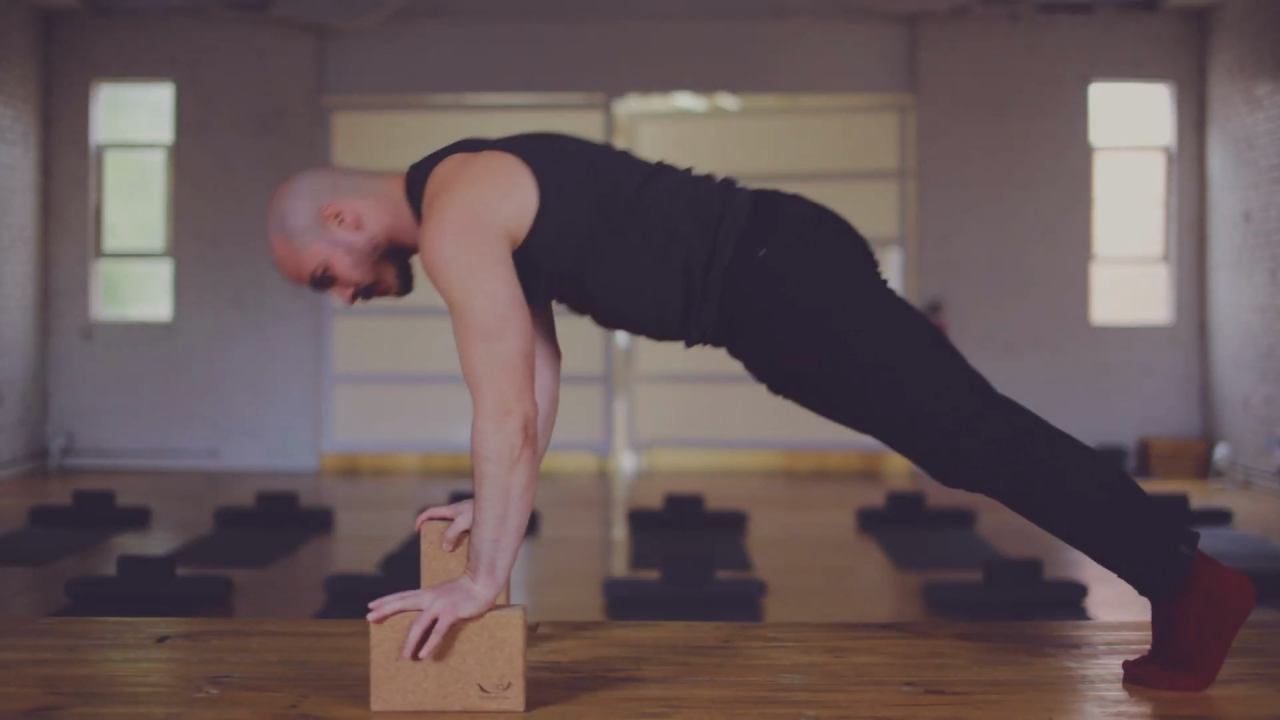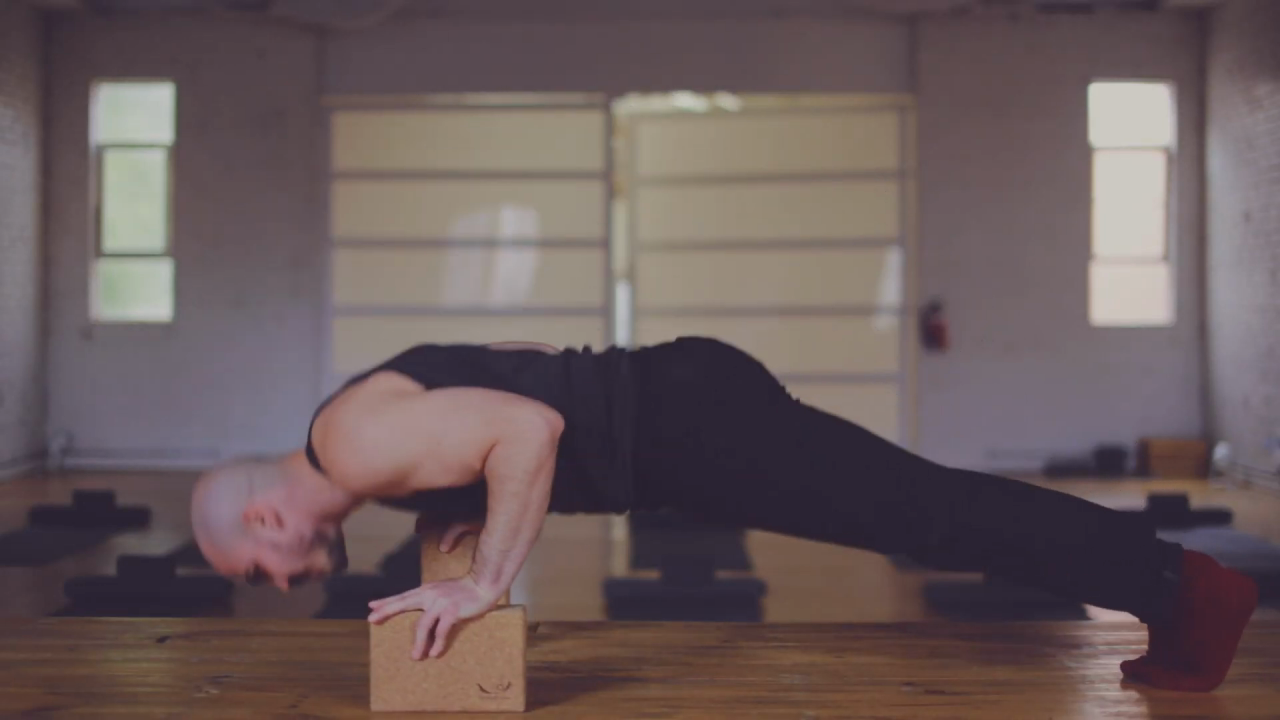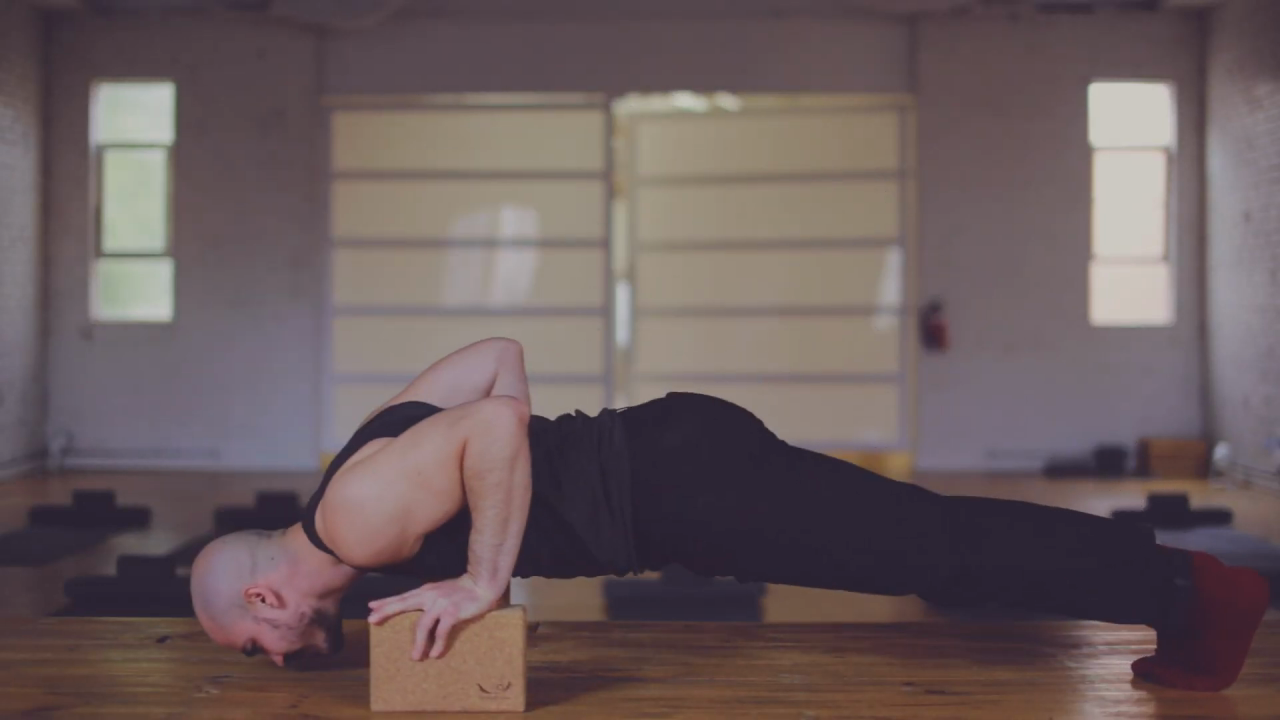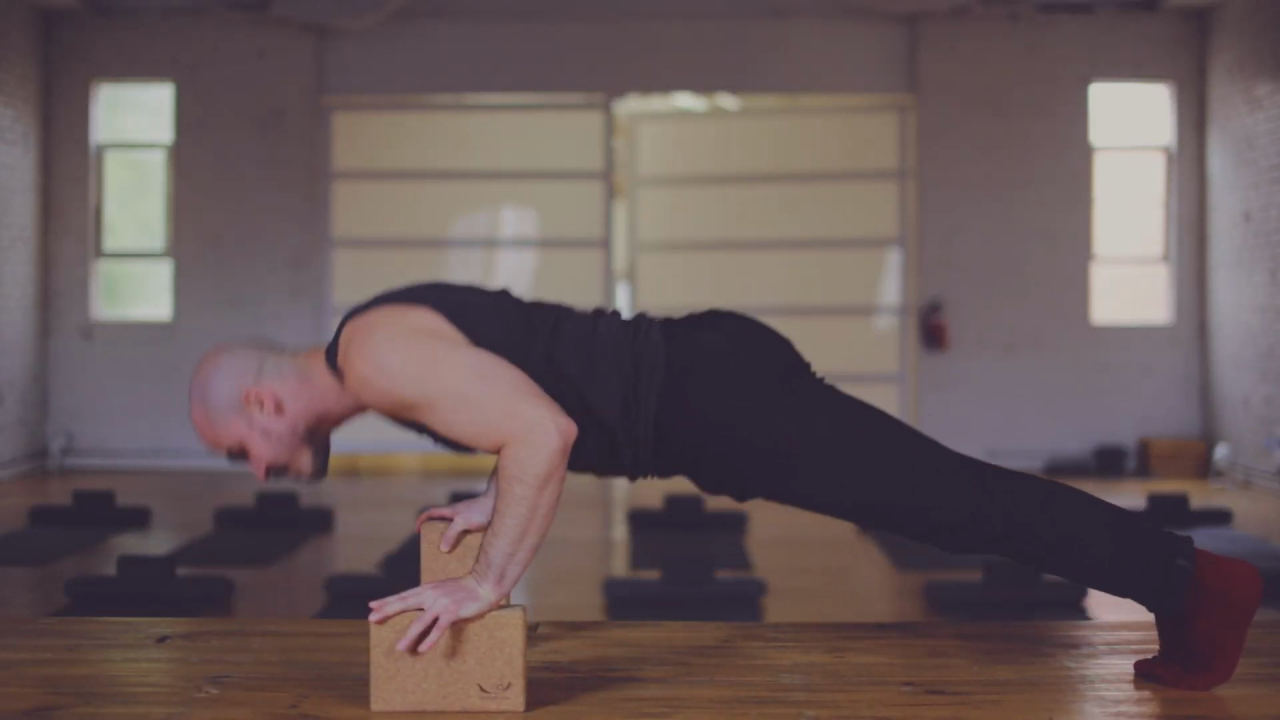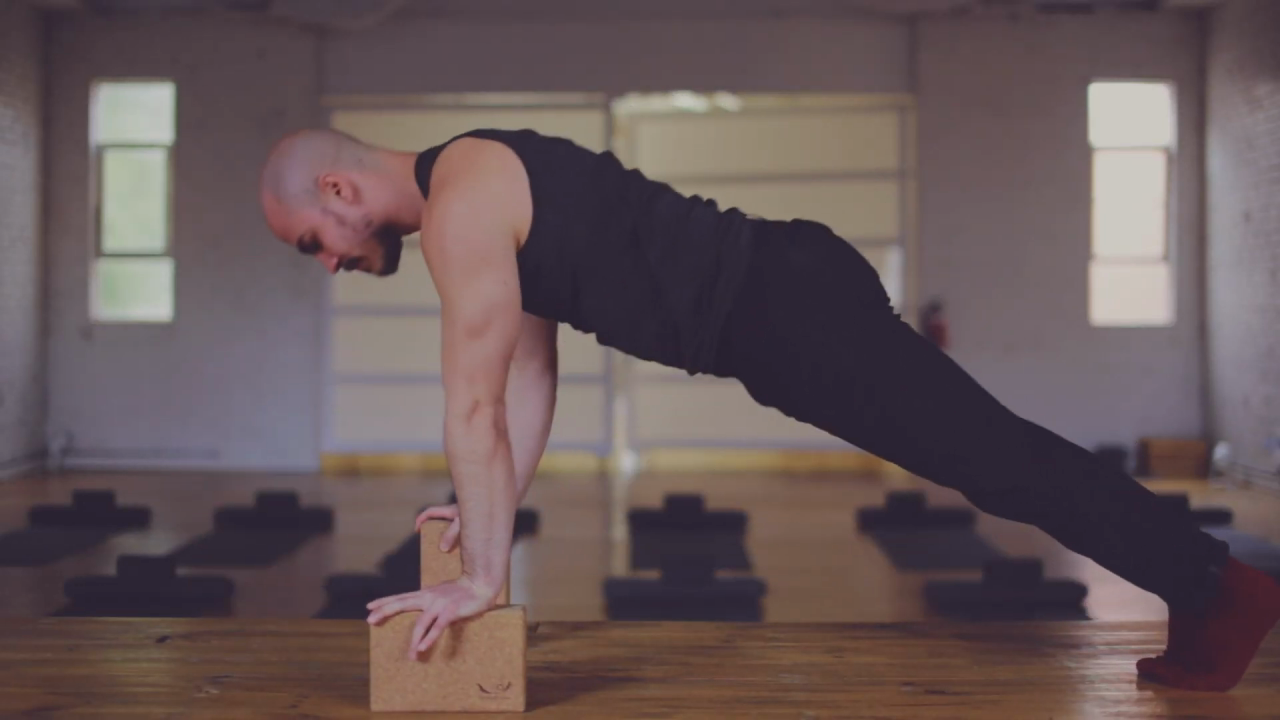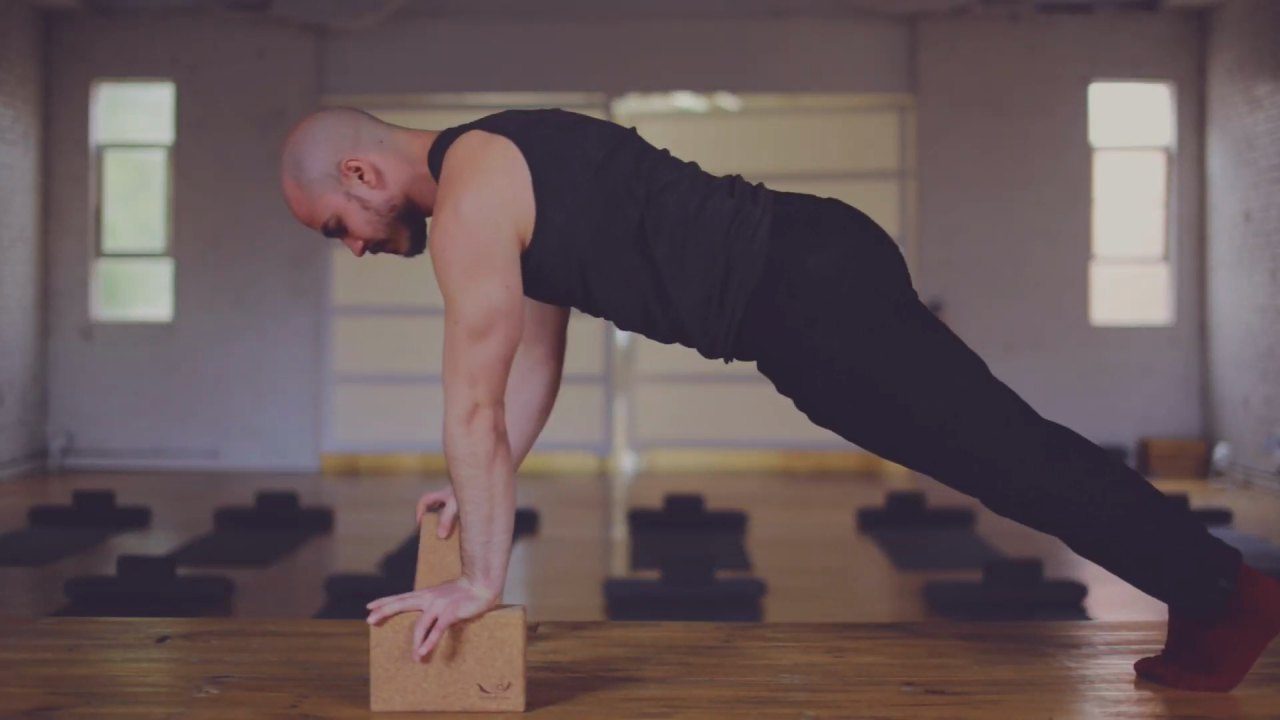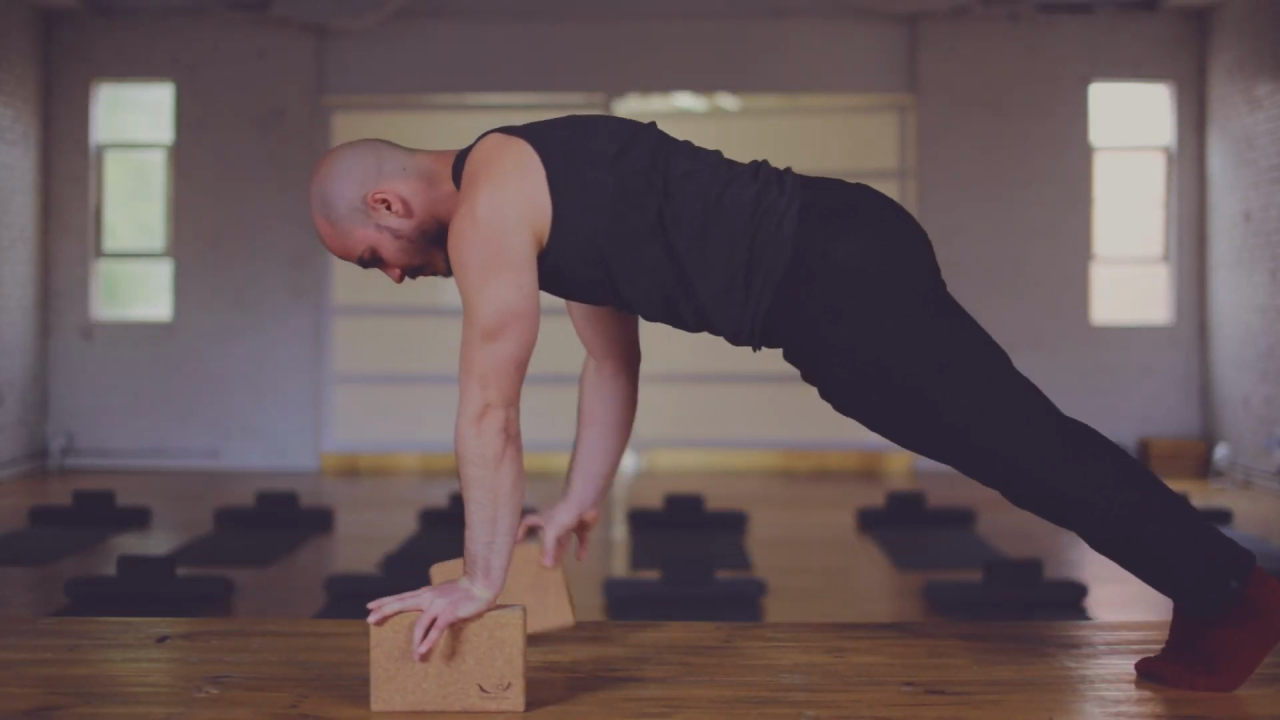
dt=0.4s
person 1, frame 1
left shoulder: (452, 224)
right shoulder: (458, 203)
left elbow: (510, 402)
right elbow: (527, 377)
left wrist: (484, 574)
right wrist: (496, 495)
left hip: (778, 272)
right hip: (765, 276)
left knee: (981, 437)
right knee: (967, 440)
left ankle: (1193, 590)
right ankle: (1177, 598)
person 1, frame 2
left shoulder: (352, 442)
right shoulder: (372, 420)
left elbow: (533, 426)
right elbow: (535, 364)
left wrist: (485, 581)
right wrist: (495, 514)
left hip: (691, 428)
right hip: (684, 403)
left knee: (941, 517)
right knee: (936, 510)
left ankle: (1186, 589)
right ankle: (1168, 584)
person 1, frame 3
left shoulder: (355, 519)
right shoulder: (369, 470)
left elbow: (499, 425)
right elbow: (500, 354)
left wrist: (482, 580)
left hip: (687, 490)
right hip: (679, 454)
left knee: (944, 548)
right knee: (941, 535)
right ankle: (1179, 588)
person 1, frame 4
left shoulder: (378, 356)
right shoulder: (392, 331)
left elbow: (550, 436)
left wrist: (486, 584)
right wrist: (506, 500)
left hip: (713, 399)
right hip: (706, 381)
left knee: (960, 505)
right knee: (953, 501)
left ankle: (1196, 587)
right ankle: (1177, 584)
person 1, frame 5
left shoulder: (459, 206)
right shoulder: (477, 188)
left elbow: (471, 404)
right elbow: (527, 367)
left wrist: (481, 576)
right wrist: (496, 509)
left hip: (785, 308)
right hip: (781, 293)
left knee: (994, 460)
right knee: (989, 455)
person 1, frame 6
left shoulder: (467, 202)
right shoulder: (501, 168)
left elbow: (472, 401)
right elbow: (538, 345)
left wrist: (481, 576)
right wrist: (481, 494)
left hip: (807, 298)
right hip: (811, 265)
left knee: (1010, 460)
right knee: (1008, 450)
person 1, frame 7
left shoulder: (487, 204)
right shoulder: (538, 189)
left elbow: (488, 406)
right elbow: (613, 362)
left wrist: (481, 578)
right wrist: (576, 506)
left hip: (834, 280)
right hip: (840, 250)
left knee: (1027, 454)
right knee: (1024, 445)
